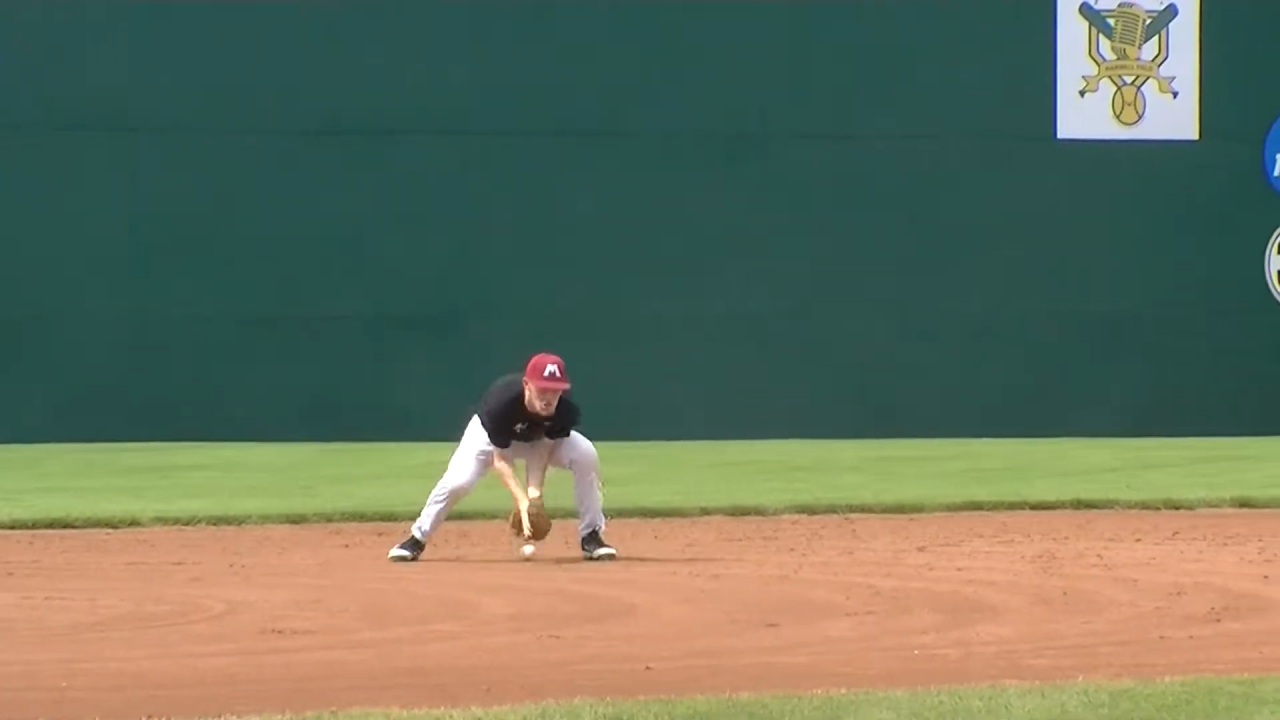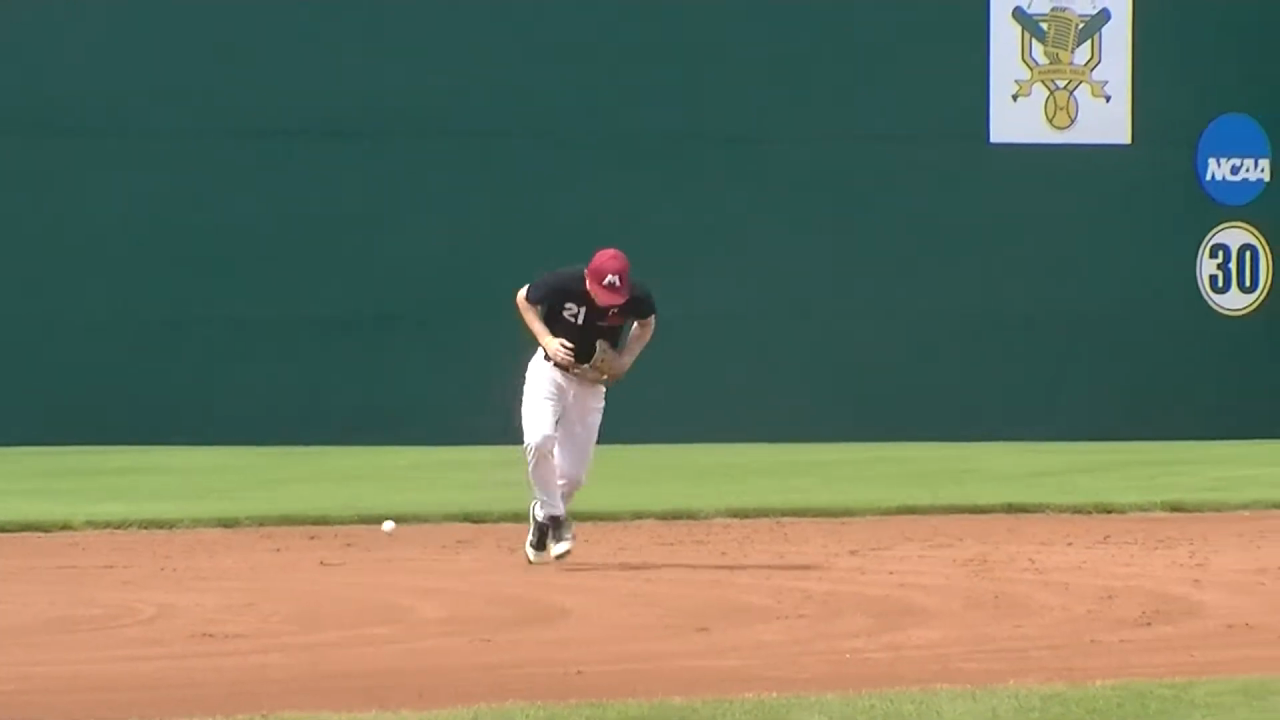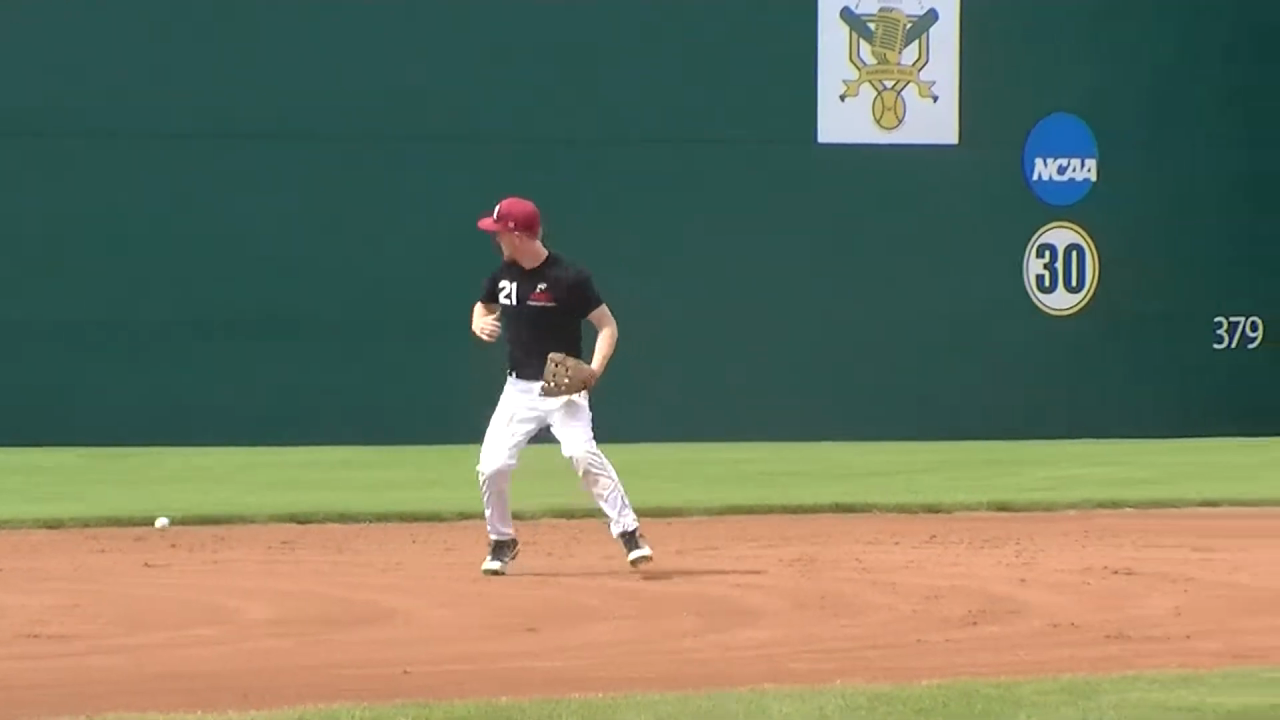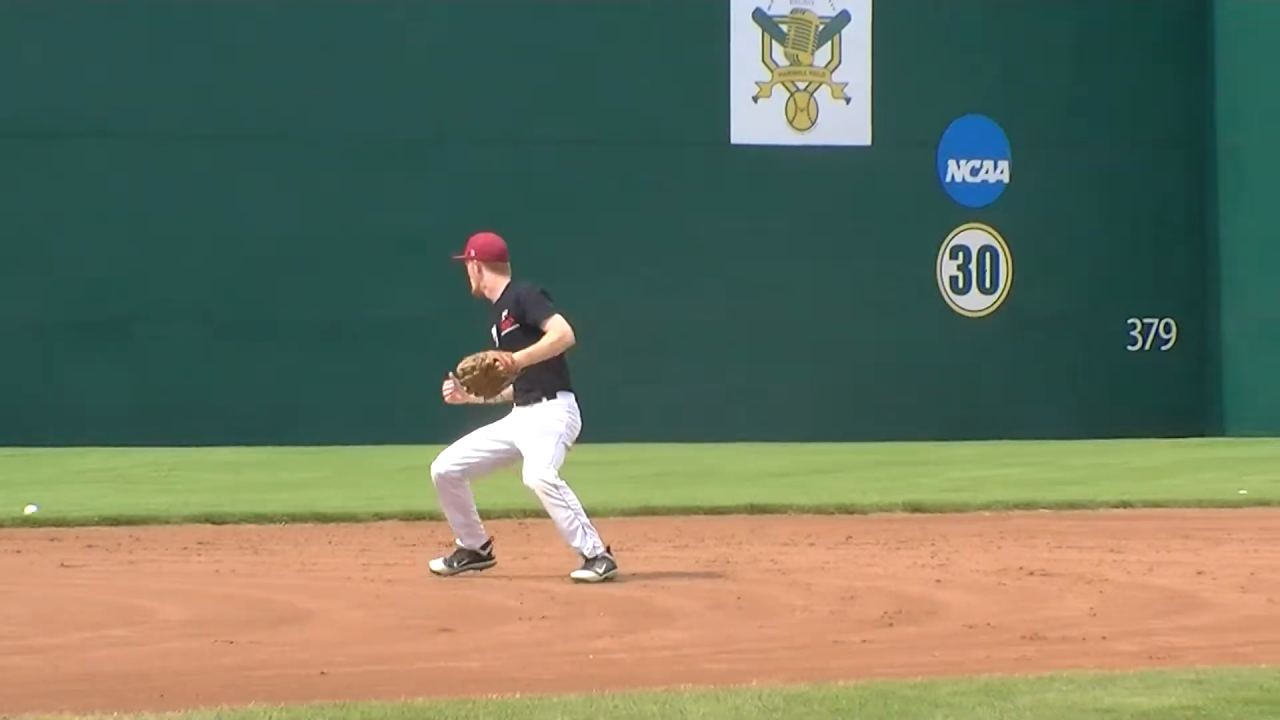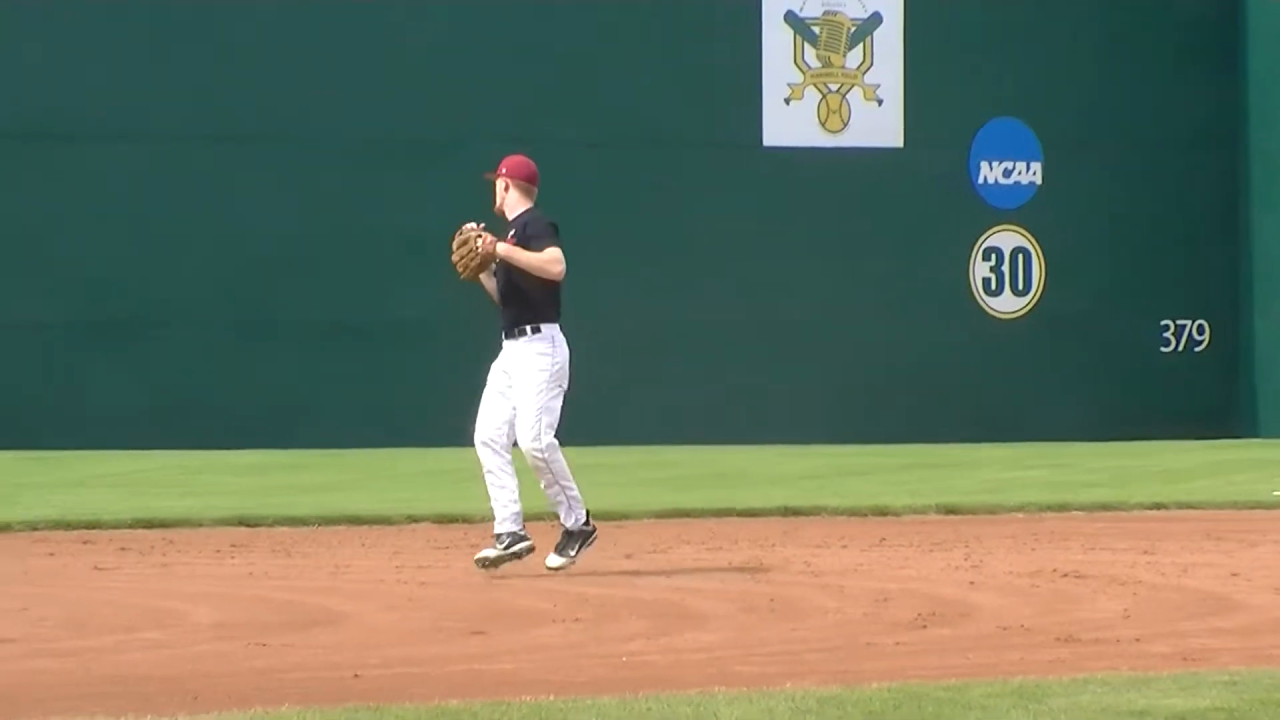
dt=0.4s
person 1, frame 1
left shoulder: (565, 408)
right shoulder: (501, 402)
left elbow: (548, 447)
right elbow: (499, 459)
left wrist: (535, 489)
right wrist: (522, 501)
left hip: (535, 438)
right hip: (491, 432)
left knee: (585, 455)
right knee: (458, 480)
left ankle: (590, 536)
right ankle: (418, 538)
person 1, frame 2
left shoulder: (635, 296)
right shoulder: (560, 282)
left elbow: (647, 325)
right elbow: (523, 299)
left wrist: (622, 362)
right wrist: (547, 341)
left hip: (590, 383)
right hip: (548, 374)
left knee: (573, 475)
right knee: (539, 439)
left ankle: (543, 517)
right ankle: (551, 518)
person 1, frame 3
left shoulder: (569, 278)
right shoulder: (502, 272)
left elbow: (608, 325)
right elbow: (481, 310)
left wrist: (595, 368)
right wrist: (481, 323)
left hip: (563, 391)
right hip: (519, 390)
left knee: (584, 453)
right knee: (493, 466)
left ankle: (630, 533)
right ankle: (502, 540)
person 1, frame 4
left shoulder: (524, 295)
right shoulder: (498, 315)
left elbow: (564, 335)
left wrist: (516, 359)
right wrist: (468, 395)
left hip: (553, 414)
right hip: (519, 417)
left knee: (538, 476)
right knee: (445, 470)
left ankle: (597, 555)
right ankle: (472, 548)
person 1, frame 5
left shoulder: (535, 224)
right shoulder: (511, 233)
left elbow: (556, 267)
left wrist: (502, 251)
left hip: (541, 348)
right hip: (511, 350)
left knee: (534, 439)
right knee: (490, 440)
left ankle: (577, 525)
right ankle: (509, 534)
